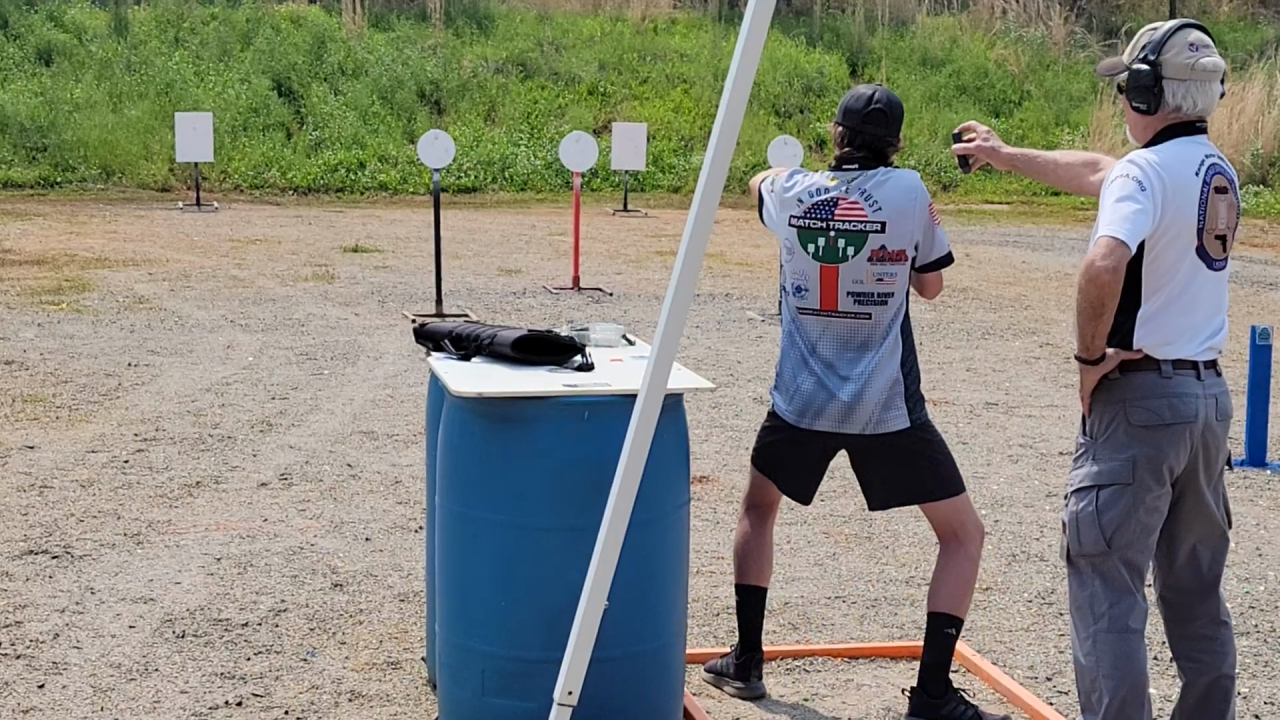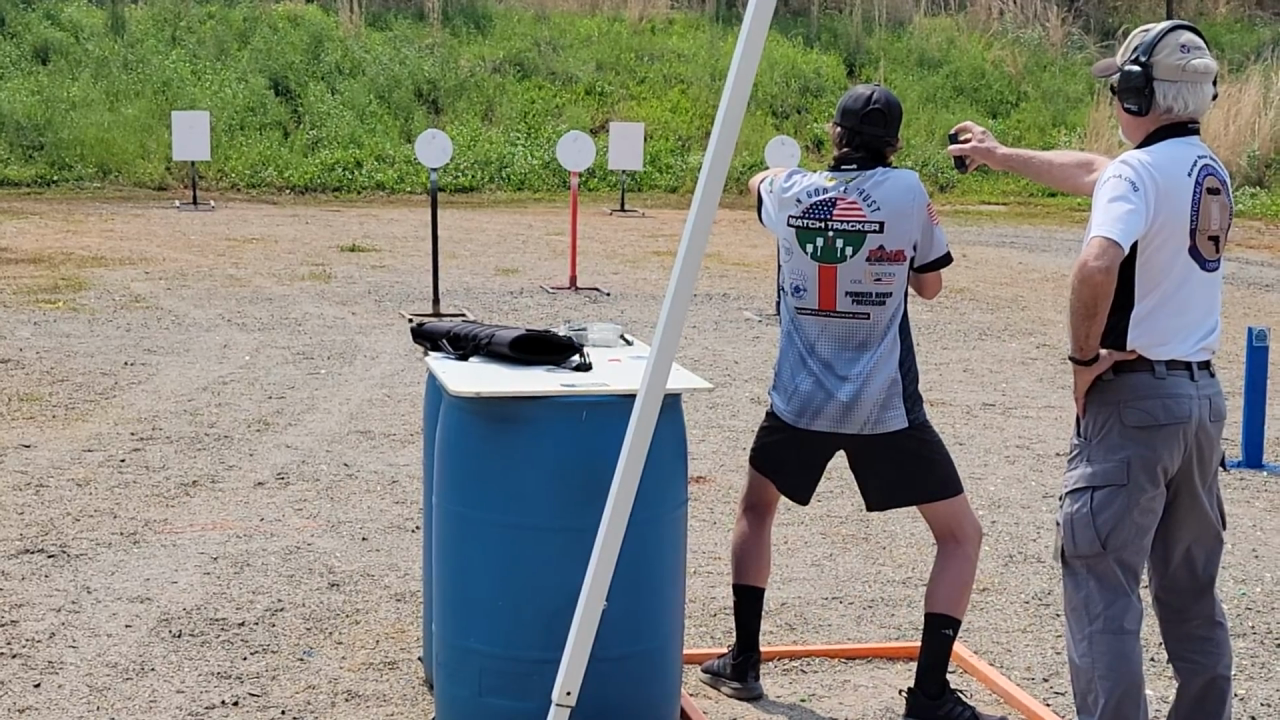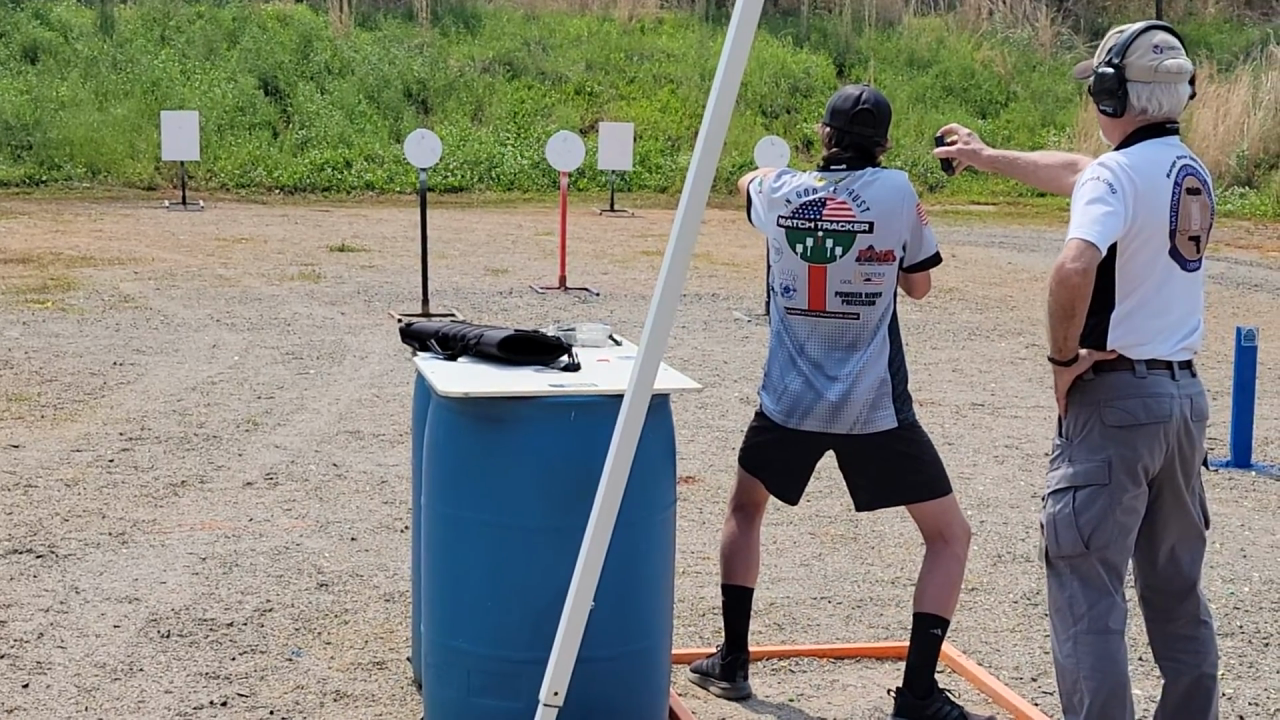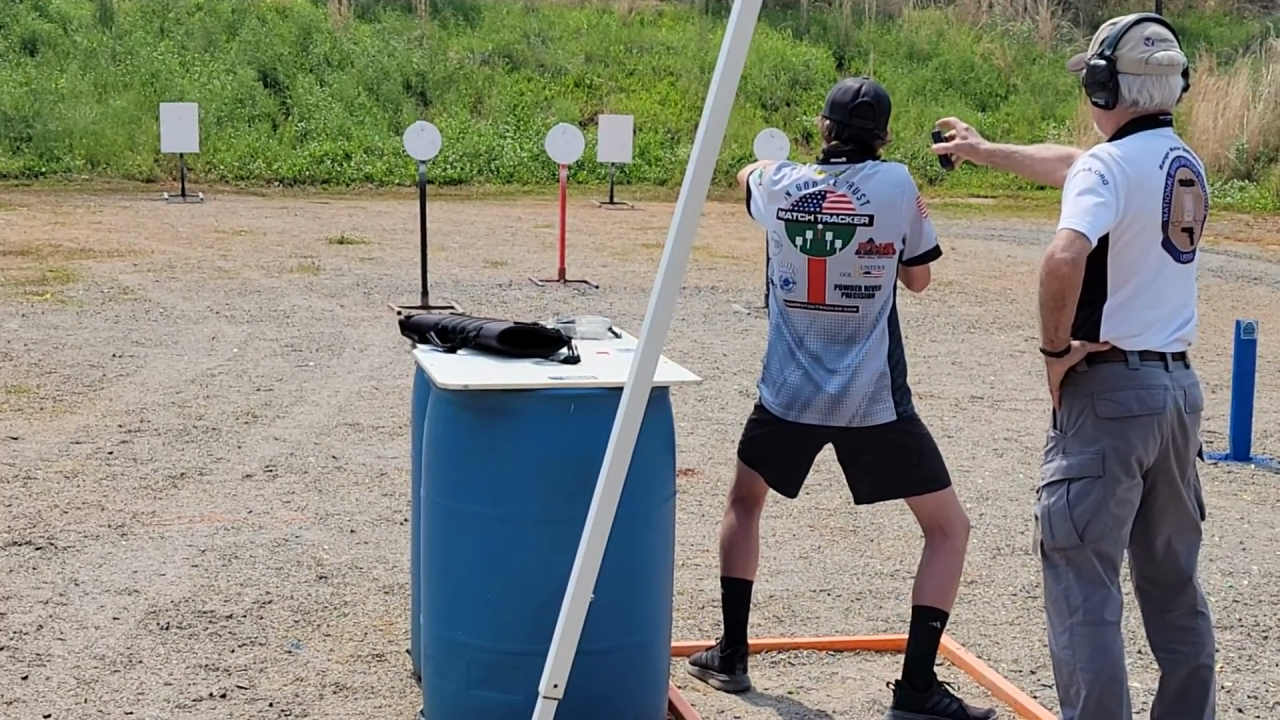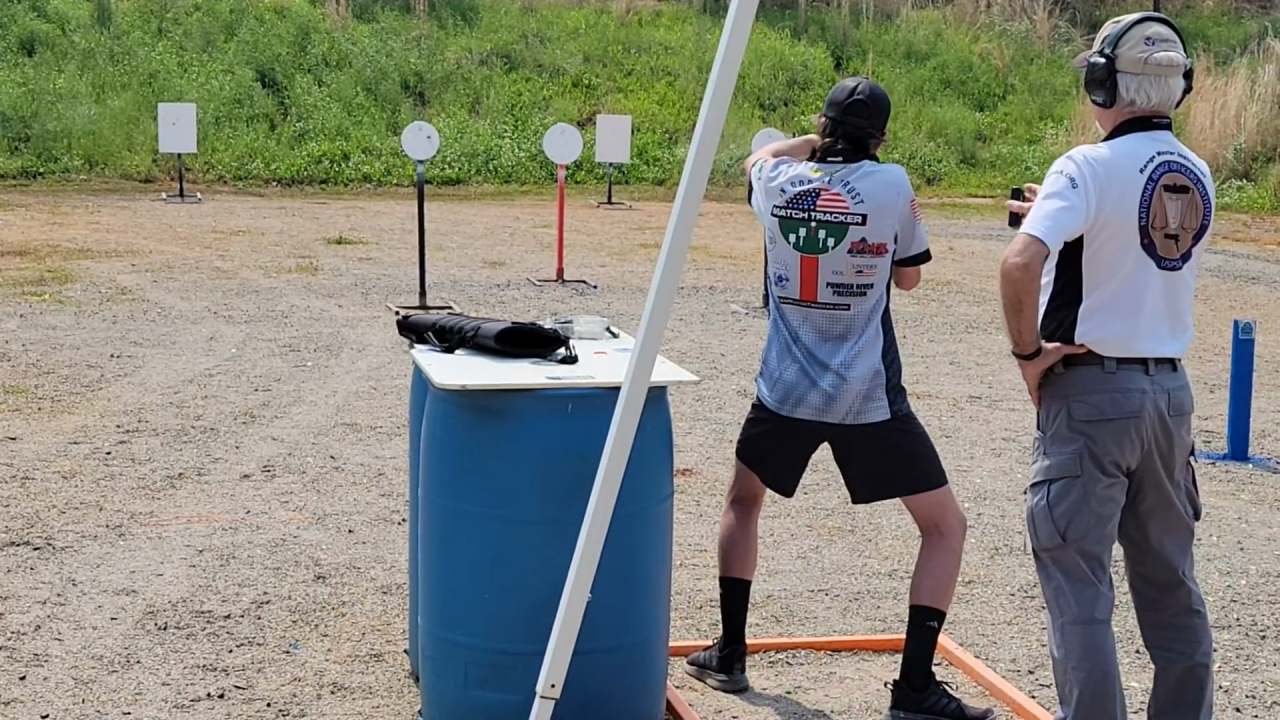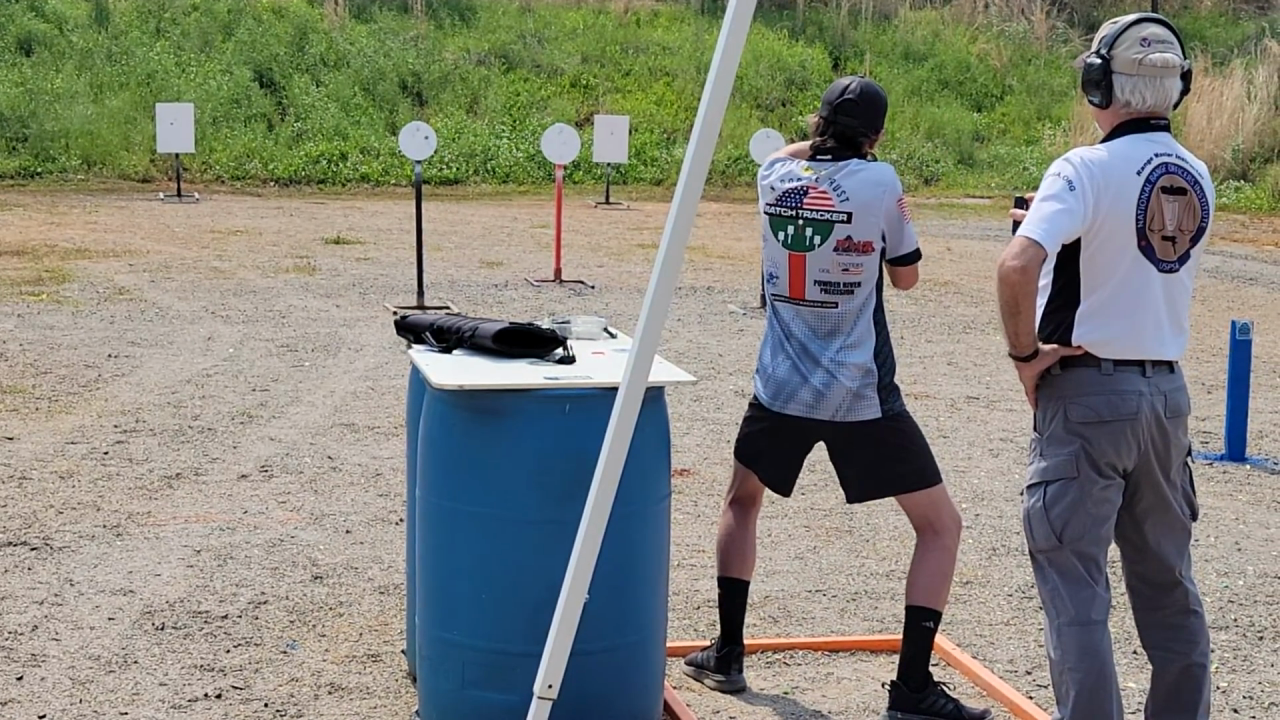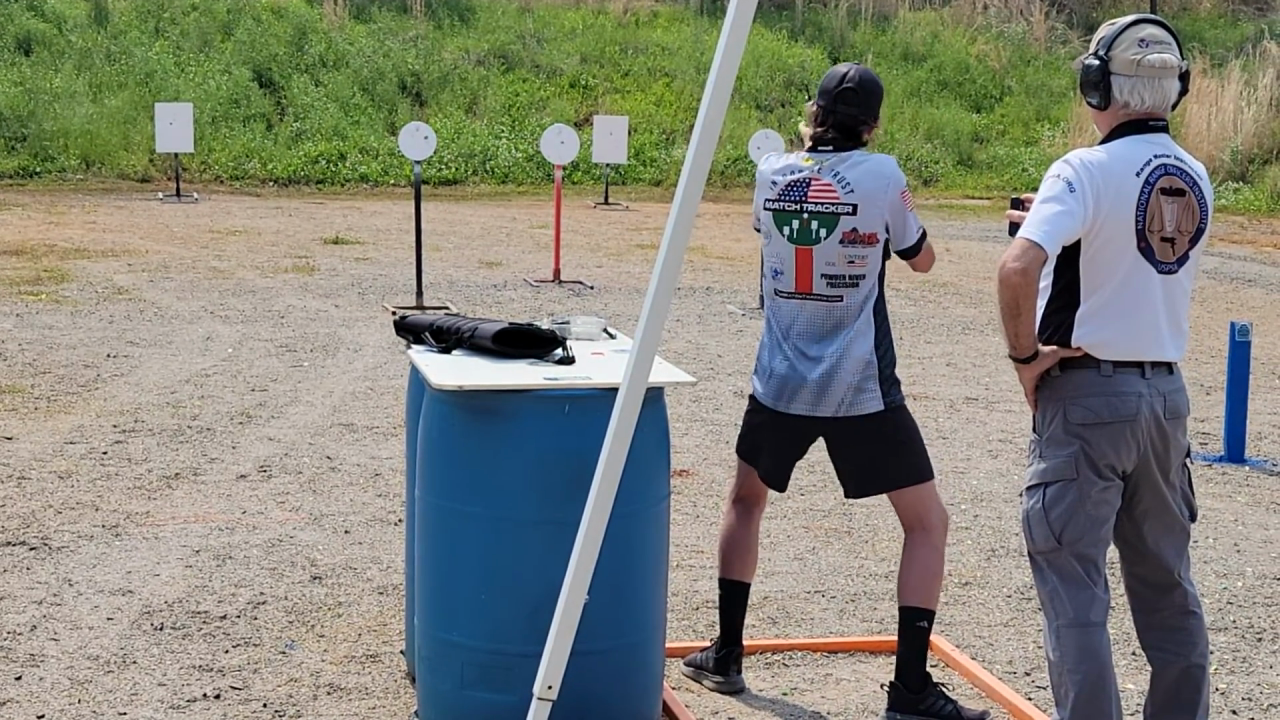
dt=0.7s
person 1, frame 1
left shoulder: (1145, 169)
right shoulder: (1218, 169)
left elbow: (1103, 266)
right elbow: (1094, 171)
left wrist: (1090, 355)
right wrist: (1005, 154)
left hip: (1140, 398)
right hip: (1208, 394)
left knee: (1107, 586)
right knee: (1196, 586)
person 1, frame 2
left shoulder: (1137, 171)
right shoulder: (1211, 171)
left elbow: (1097, 265)
right elbow: (1088, 170)
left wrist: (1084, 356)
right wrist: (1002, 155)
left hip: (1135, 398)
right hip: (1201, 395)
left knee: (1102, 586)
right knee: (1191, 588)
person 1, frame 3
left shoulder: (1117, 172)
right shoulder: (1193, 171)
left elbow: (1074, 267)
left wrist: (1063, 358)
right wrist: (986, 156)
left hip: (1115, 398)
right hip: (1184, 395)
left knee: (1087, 587)
right knee: (1176, 586)
person 1, frame 4
left shoulder: (1108, 163)
right shoulder: (1185, 164)
left elbow: (1064, 257)
left wrist: (1055, 347)
right wrist: (985, 151)
left hip: (1109, 388)
right hip: (1176, 384)
left knee: (1082, 582)
right knee: (1172, 577)
person 1, frame 5
left shoulder: (1089, 166)
right shoulder: (1198, 175)
left elbow: (1020, 263)
left wrist: (1028, 351)
right wrist: (1059, 210)
left hip: (1091, 391)
right hip: (1169, 388)
left knee: (1079, 584)
right knee: (1169, 577)
person 1, frame 6
left shoulder: (1087, 169)
right shoulder: (1196, 176)
left elbow: (1017, 265)
left wrist: (1025, 353)
left hip: (1088, 392)
right hip: (1166, 391)
left knee: (1075, 584)
right knee: (1168, 578)
person 1, frame 7
left shoulder: (1086, 170)
right shoulder: (1195, 178)
left elbow: (1017, 268)
left wrist: (1025, 354)
left hip: (1086, 395)
right hip: (1165, 392)
left knee: (1073, 585)
right knee: (1166, 580)
person 2, frame 1
left shoulder: (791, 191)
right shoulder: (909, 191)
left elbow: (758, 179)
right elbow: (930, 284)
left hip: (802, 402)
right hip: (887, 408)
left knee: (757, 510)
right knee: (964, 534)
left ankle: (746, 660)
person 2, frame 2
left shoulder: (789, 192)
right shoulder: (907, 191)
left elbow: (758, 180)
right elbow: (929, 285)
left hip: (800, 402)
right hip: (885, 410)
left knee: (755, 510)
right knee: (961, 536)
left ankle: (742, 661)
person 2, frame 3
left shoulder: (780, 192)
right shoulder: (897, 192)
left elbow: (746, 179)
right elbow: (918, 285)
left hip: (790, 400)
right hip: (874, 409)
left knee: (744, 509)
right knee: (950, 535)
left ankle: (732, 661)
person 2, frame 4
left shoulder: (780, 185)
right shoulder: (897, 185)
left elbow: (747, 171)
right elbow: (918, 278)
left hip: (789, 395)
right hip: (874, 402)
left knee: (743, 502)
right knee: (949, 527)
left ankle: (731, 653)
person 2, frame 5
left shoulder: (779, 181)
right shoulder: (892, 185)
left elbow: (757, 157)
right elbow: (908, 277)
left wrist: (800, 145)
left hip: (785, 391)
right hip: (868, 399)
left knee: (742, 502)
right knee: (946, 526)
left ankle: (729, 653)
person 2, frame 6
left shoulder: (774, 177)
right shoulder: (879, 182)
right elbow: (906, 277)
left wrist: (821, 141)
left hip: (781, 389)
right hip: (861, 397)
left knee: (741, 502)
right knee: (941, 525)
left ankle: (727, 653)
person 2, frame 7
left shoulder: (771, 175)
right shoulder: (883, 175)
right elbow: (922, 261)
left hip: (781, 384)
right hip: (862, 390)
left knee: (745, 503)
right knee: (927, 523)
left ankle: (726, 655)
